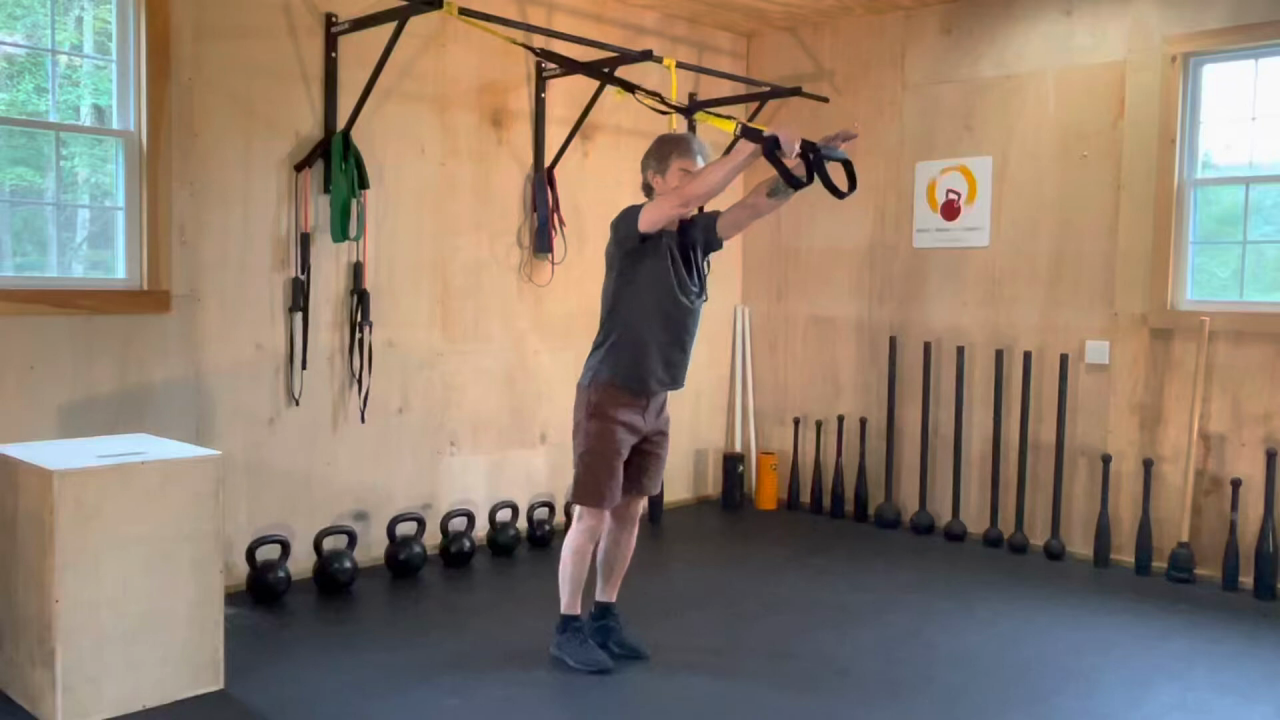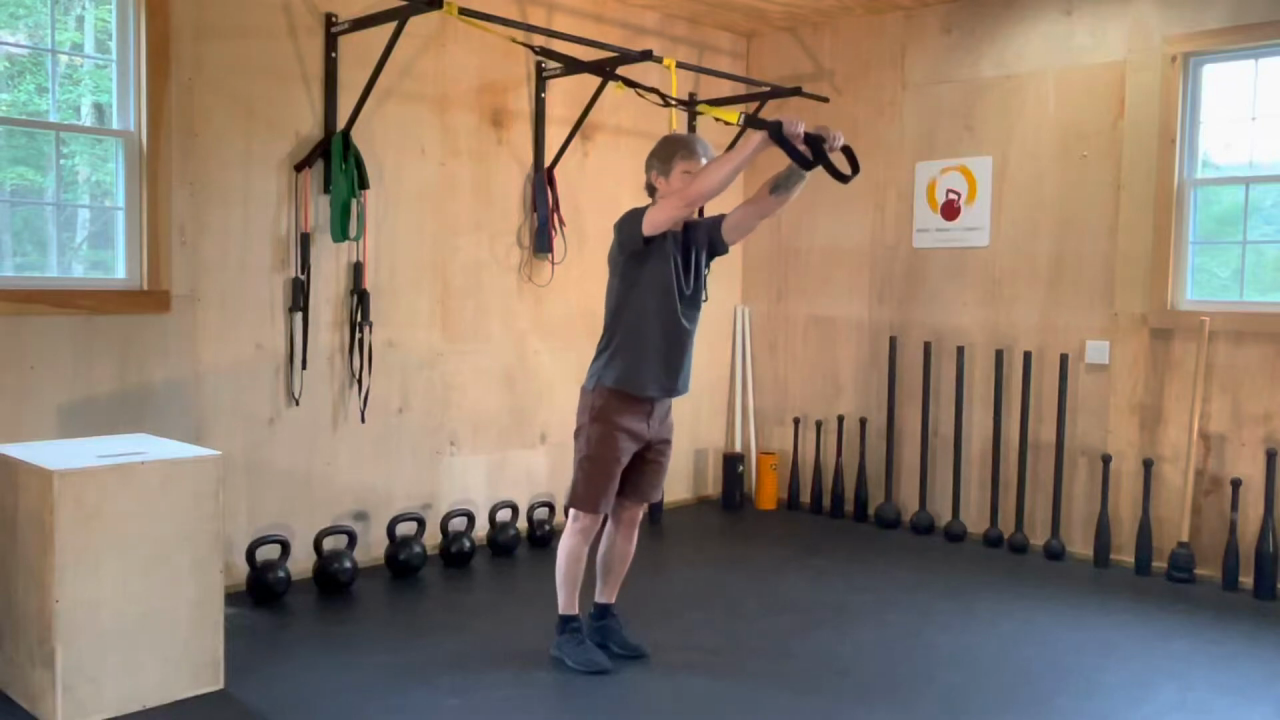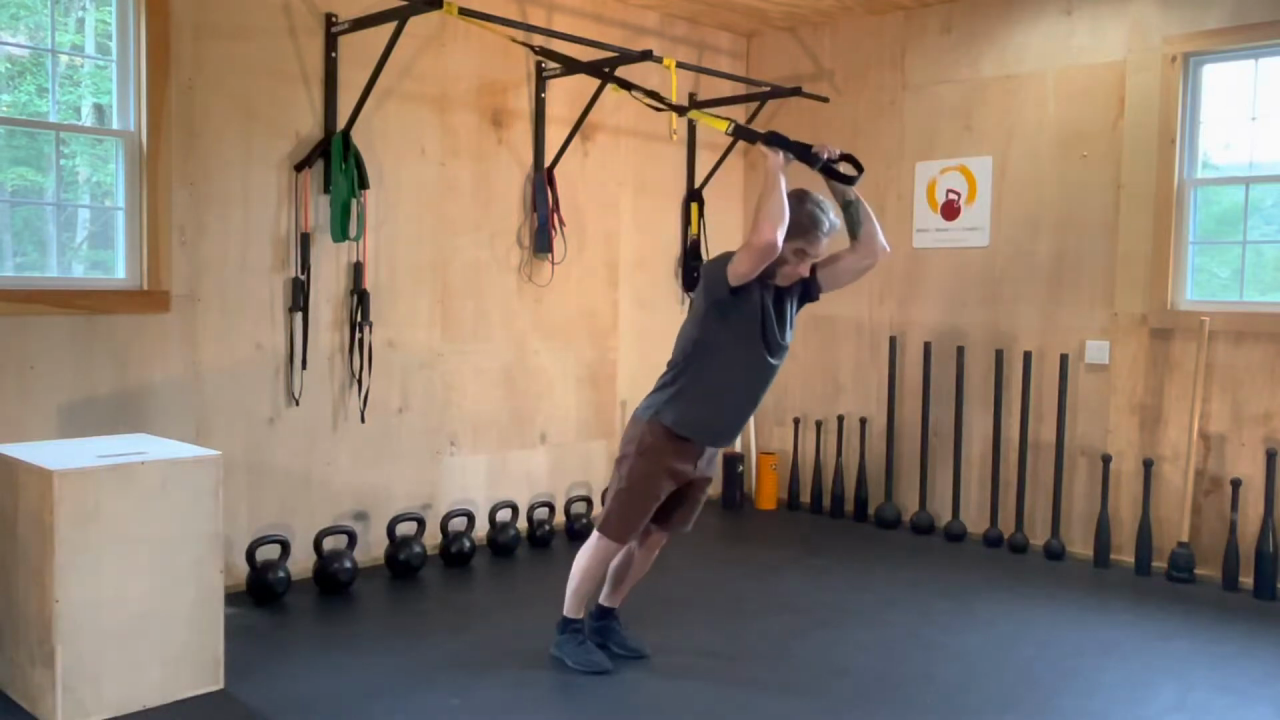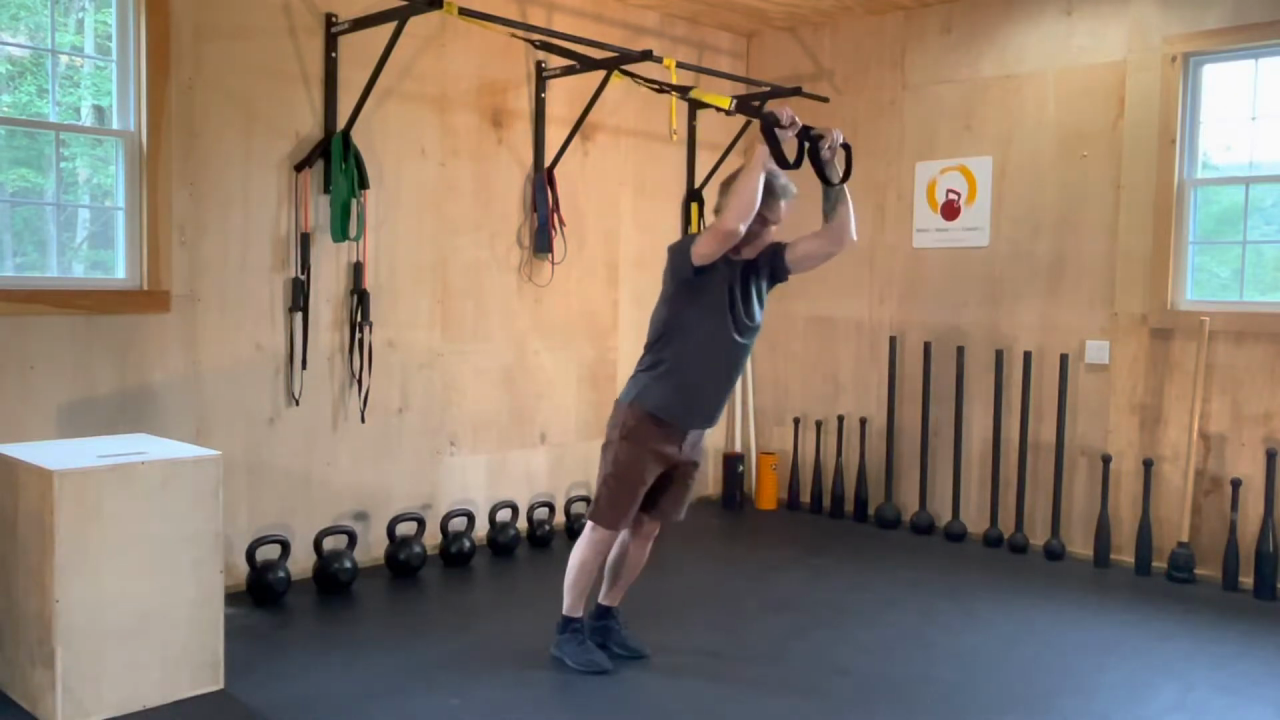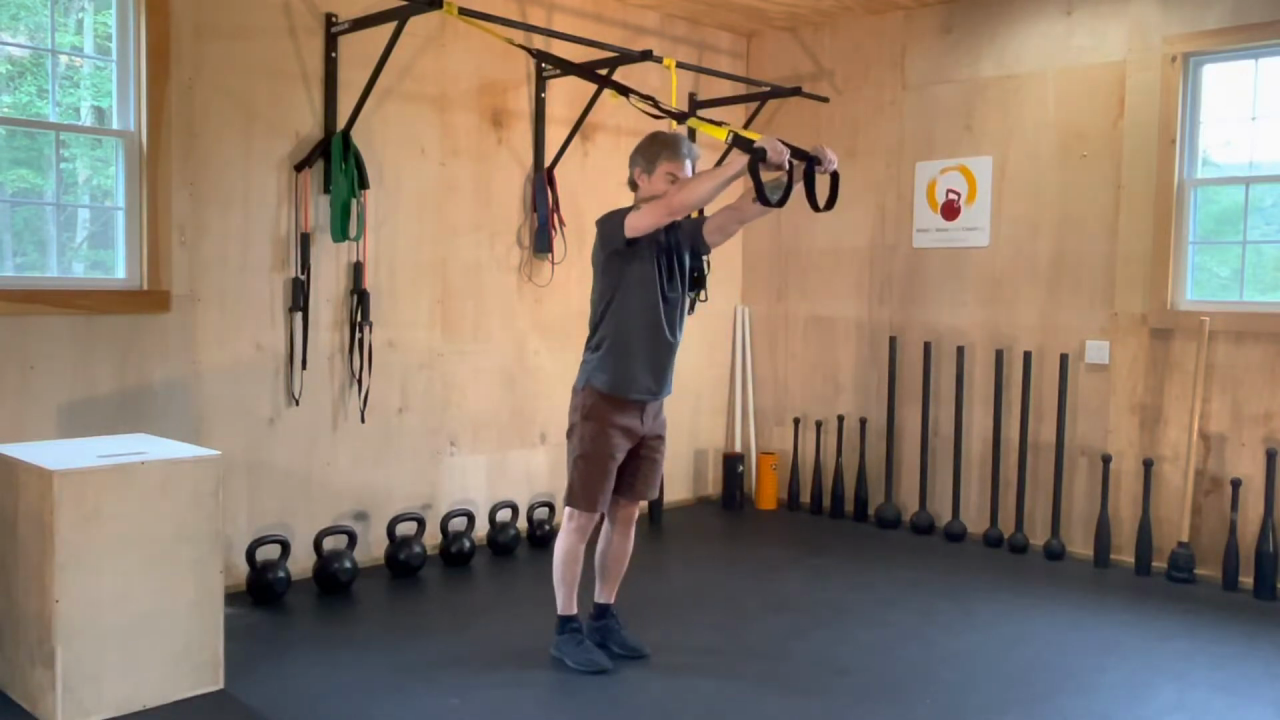
dt=1s
person 1, frame 1
left shoulder: (697, 234)
right shoulder: (630, 227)
left elbow: (759, 203)
right elbow: (685, 197)
right wrist: (752, 148)
left hip: (654, 401)
right hip: (607, 397)
left knee: (628, 513)
right knee: (591, 516)
left ankle: (604, 618)
right ankle: (568, 628)
person 1, frame 2
left shoulder: (699, 237)
right shoulder: (634, 230)
left elbow: (762, 205)
right elbow: (693, 197)
left wrist: (806, 159)
right wrist: (758, 140)
left hip: (659, 405)
right hip: (612, 401)
left knee: (628, 516)
right knee: (586, 518)
left ankle: (603, 618)
right ankle: (567, 629)
person 1, frame 3
left shoulder: (794, 286)
right shoulder: (723, 276)
left elbow: (871, 250)
right elbow: (763, 241)
left wrist: (840, 184)
right wrist: (775, 169)
left hip: (706, 447)
right hip: (661, 436)
left knee: (652, 539)
right knee: (612, 537)
left ankle: (604, 620)
right ankle: (569, 630)
person 1, frame 4
left shoulder: (763, 265)
right shoulder: (690, 258)
left elbow: (838, 238)
right elbow: (730, 227)
left wrist: (831, 167)
right wrist: (765, 151)
left hip: (691, 432)
right hip: (644, 422)
left knee: (644, 530)
right knee: (603, 530)
left ankle: (604, 620)
right ankle: (569, 630)
person 1, frame 5
left shoulder: (682, 237)
right shoulder: (614, 230)
left elbow: (746, 210)
right elbow: (673, 205)
right wrist: (746, 159)
left hip: (650, 405)
right hip: (603, 402)
left knee: (624, 515)
right knee: (581, 518)
left ankle: (603, 619)
right ankle: (567, 630)
